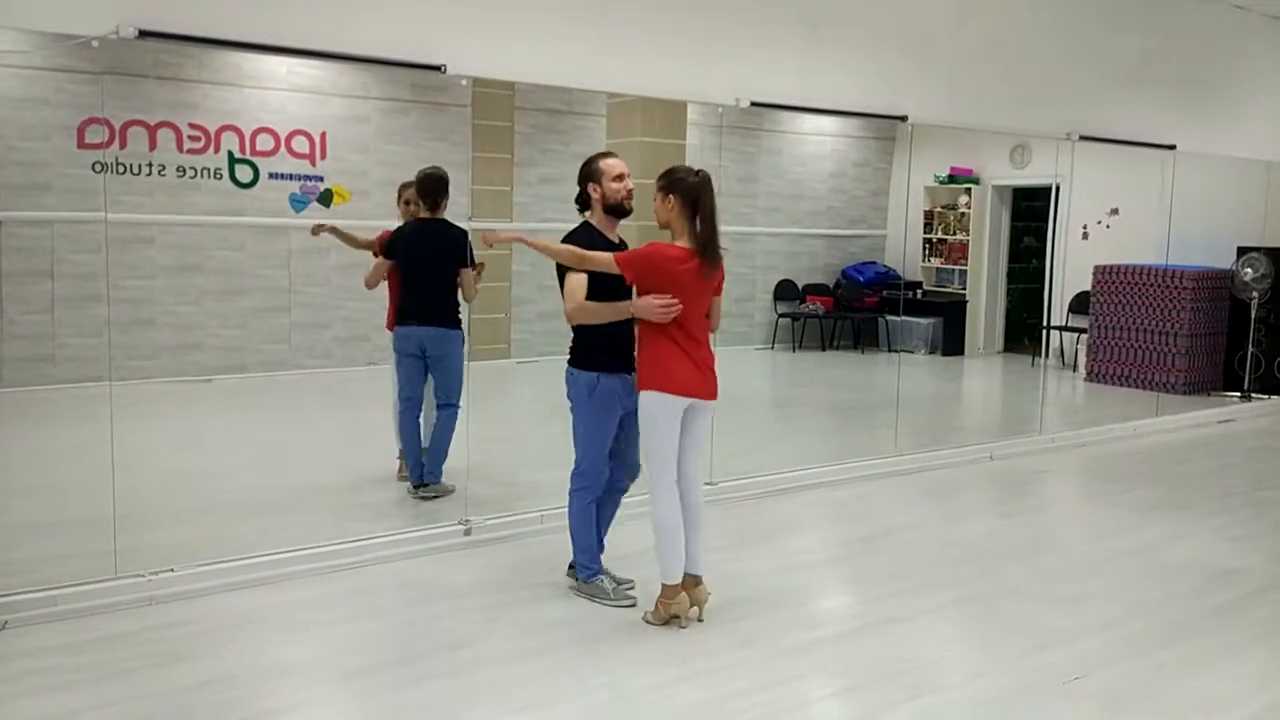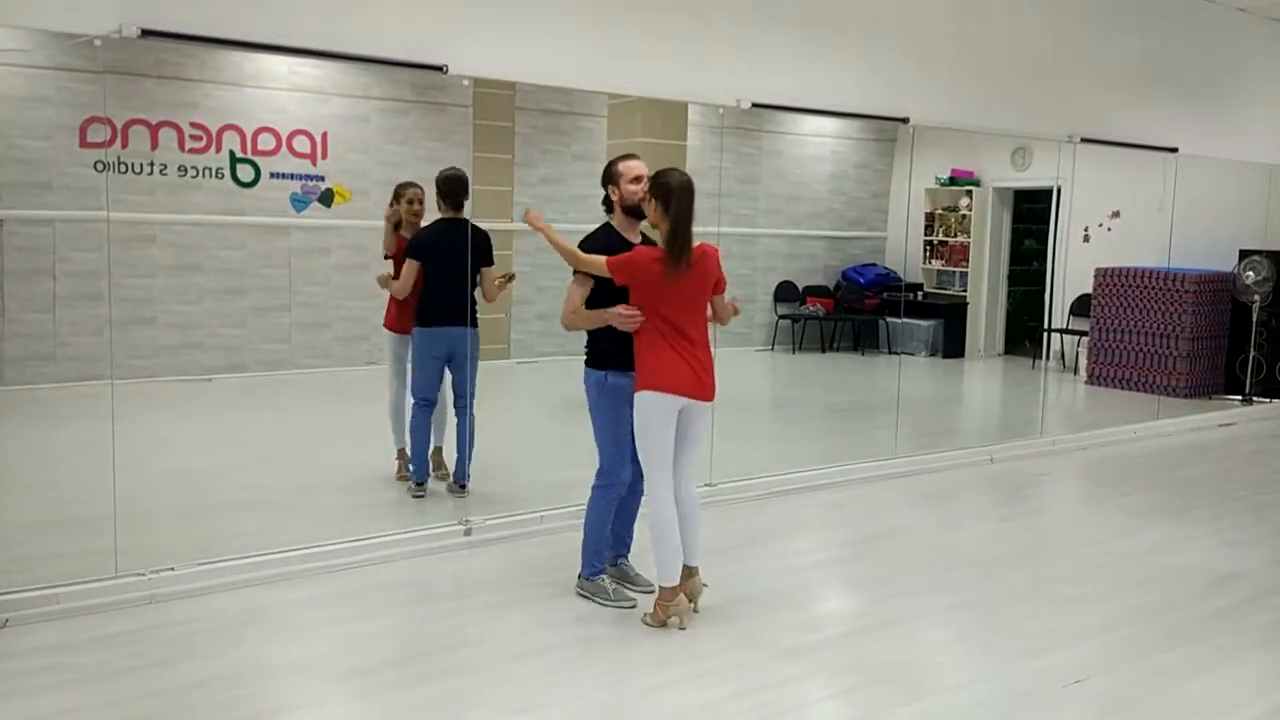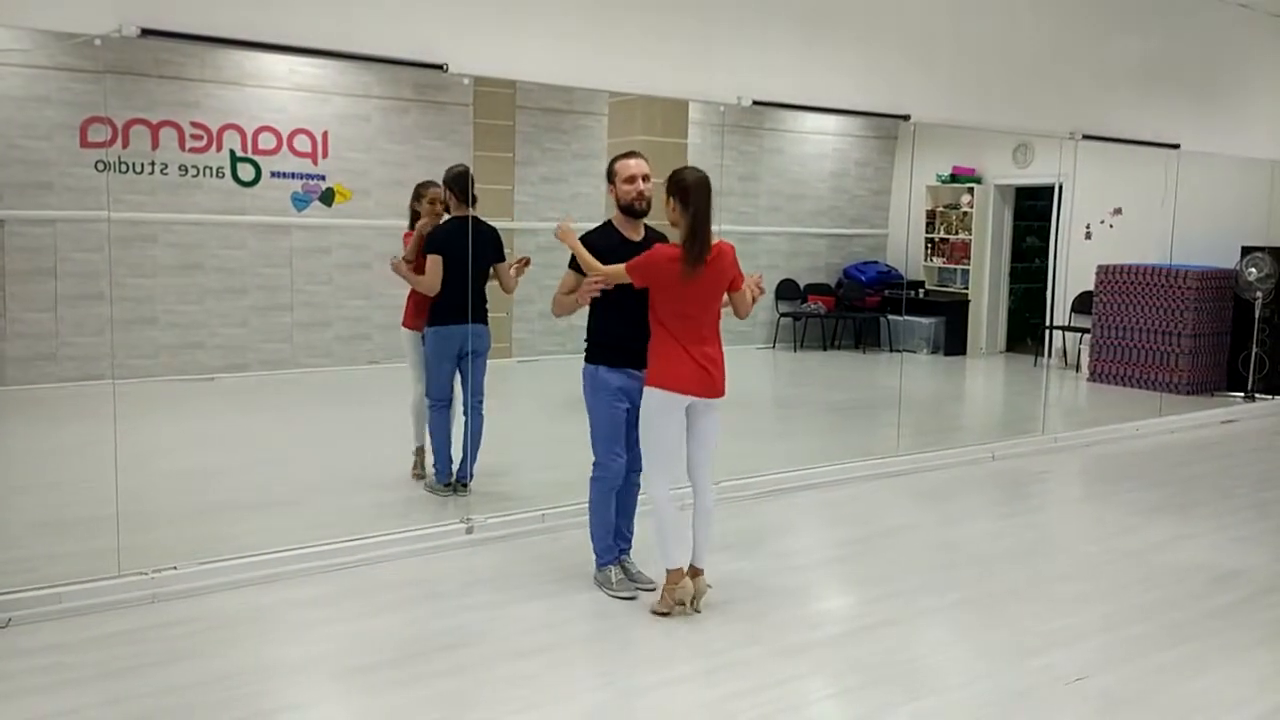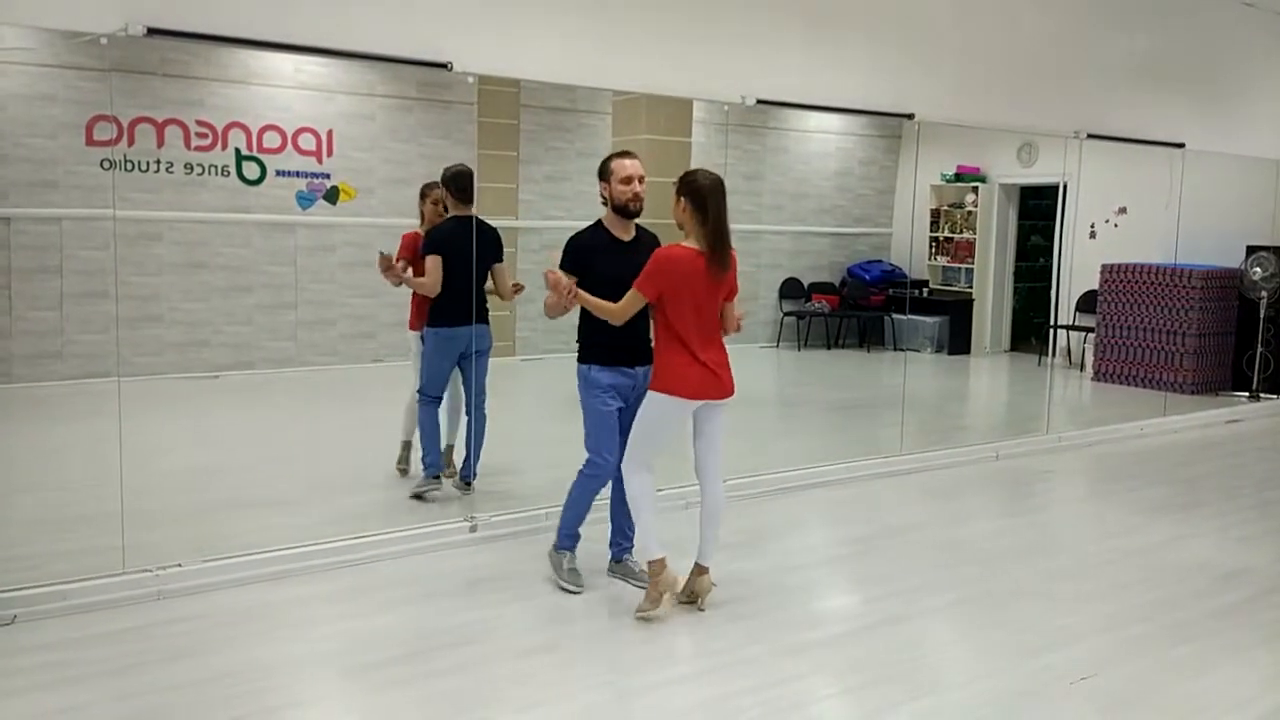
dt=0.5s
person 1, frame 1
left shoulder: (656, 257)
right shoulder: (712, 259)
left elbow: (581, 259)
left wrist: (519, 237)
left hip: (664, 384)
right hip: (702, 385)
left knee: (662, 486)
right knee: (689, 483)
left ankle: (672, 592)
right ankle: (694, 582)
person 1, frame 2
left shoulder: (641, 261)
right shoulder: (709, 257)
left elbow: (577, 261)
right elbow: (722, 315)
left wrist: (541, 226)
right wrist: (727, 306)
left hip: (658, 386)
right hip: (700, 385)
left knee: (657, 486)
right knee: (682, 479)
left ankle: (669, 593)
right ankle: (689, 574)
person 1, frame 3
left shoulder: (659, 258)
right shoulder: (725, 254)
left elbow: (600, 274)
right elbow: (742, 311)
left wrist: (571, 240)
right wrist: (752, 289)
left hip: (667, 382)
right hip: (709, 381)
left knee: (658, 479)
right knee: (701, 477)
left ankle: (676, 577)
right ankle: (696, 574)
person 1, frame 4
left shoulder: (667, 259)
right shoulder: (727, 260)
left elbow: (618, 315)
right elbow: (728, 324)
left wrist: (571, 290)
left hip: (673, 383)
right hip: (716, 382)
left knee: (634, 468)
right knee: (711, 476)
left ankle: (657, 567)
right ankle: (701, 573)
person 2, frame 1
left shoulder: (620, 245)
right shoulder: (578, 243)
right elbow: (576, 310)
left wrist: (655, 308)
right wrist: (635, 307)
left hip: (625, 376)
right hip: (593, 378)
left knee: (624, 472)
right knee: (591, 476)
left ankle: (583, 561)
right ankle: (588, 574)
person 2, frame 2
left shoulder: (650, 247)
right shoulder: (596, 245)
right elbow: (570, 317)
right wrist: (608, 319)
right hip: (609, 376)
left knee: (636, 474)
right knee: (615, 474)
left ankle: (618, 559)
right ankle: (591, 573)
person 2, frame 3
left shoulder: (661, 243)
right shoulder: (595, 242)
right elbow: (558, 305)
right wrist: (581, 297)
left hip: (648, 372)
right hip: (606, 372)
left knee: (633, 469)
right knee: (610, 467)
left ankle: (622, 555)
right ankle: (605, 562)
person 2, frame 4
left shoulder: (650, 243)
right shoulder: (584, 243)
right elbow: (552, 308)
right wrist: (561, 298)
left hip: (643, 371)
right hip: (600, 372)
right knee: (601, 463)
left ankle: (621, 555)
right ankle: (563, 547)
person 3, frame 1
left shoulder: (401, 235)
right shoulder: (458, 237)
left elbow: (371, 282)
right elbow: (468, 295)
left wrist: (387, 273)
right wrist: (475, 277)
left hip: (407, 330)
right hip: (445, 332)
left knee: (409, 405)
right knee: (447, 405)
left ankle: (416, 479)
right ankle: (432, 479)
person 3, frame 2
left shoulder: (423, 237)
right shoulder: (480, 238)
left elbow: (402, 289)
right elbow: (489, 294)
left wrist: (386, 282)
right wrist: (501, 284)
left hip: (428, 330)
right hip: (465, 331)
left knee: (423, 403)
right knee: (464, 406)
left ankle: (419, 477)
right ankle: (461, 480)
person 3, frame 3
left shoulder: (438, 234)
right shoulder: (490, 234)
left elbow: (432, 286)
right elbow: (507, 286)
left wrist: (404, 273)
right wrist: (517, 271)
left hip: (442, 329)
right hip: (477, 329)
left knee: (439, 403)
right knee: (473, 405)
left ankle: (443, 477)
right ankle: (464, 478)
person 3, frame 4
left shoulder: (437, 234)
right shoulder: (491, 234)
left elbow: (432, 287)
right elbow: (502, 291)
left wrist: (403, 278)
right wrist: (513, 291)
left hip: (442, 330)
right hip: (478, 330)
left knee: (429, 399)
right knee: (475, 405)
left ankle: (432, 474)
right ankle: (467, 476)
person 4, frame 1
right shoulder: (390, 239)
right elbow: (362, 243)
right wrist: (333, 229)
right hip: (400, 326)
left knee: (429, 394)
right knee: (400, 394)
left ankle: (423, 451)
right ankle: (405, 454)
person 4, frame 2
right shoulder: (394, 240)
right elbow: (390, 249)
right wrist: (389, 223)
right hip: (399, 324)
left knee: (437, 390)
right knee: (398, 391)
left ankle: (437, 452)
right ankle: (402, 455)
person 4, frame 3
right shoulder: (412, 237)
right elbow: (409, 258)
right wrist: (419, 232)
right hip: (417, 321)
right knee: (421, 389)
right ankle: (419, 451)
person 4, frame 4
right shoulder: (412, 239)
right elbow: (397, 277)
right wrist: (390, 272)
right hip: (423, 322)
left knee: (454, 387)
right knee: (422, 388)
left ankle: (449, 450)
right ankle: (405, 445)
